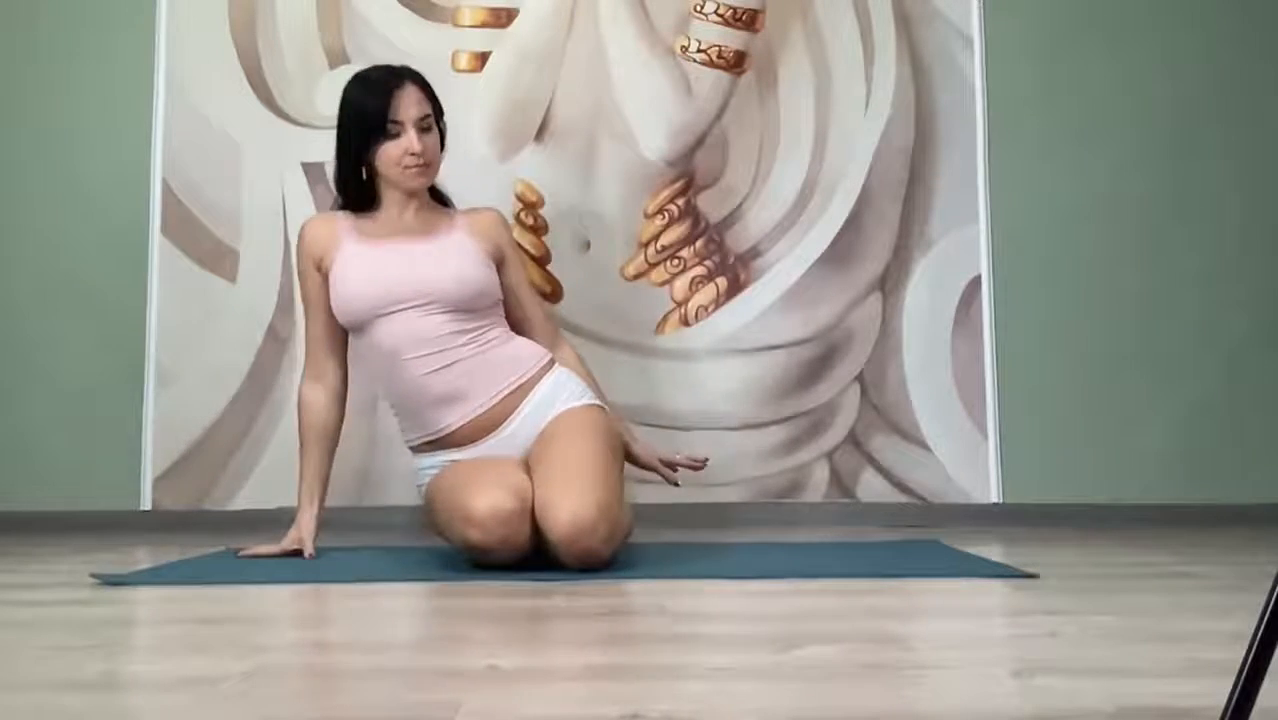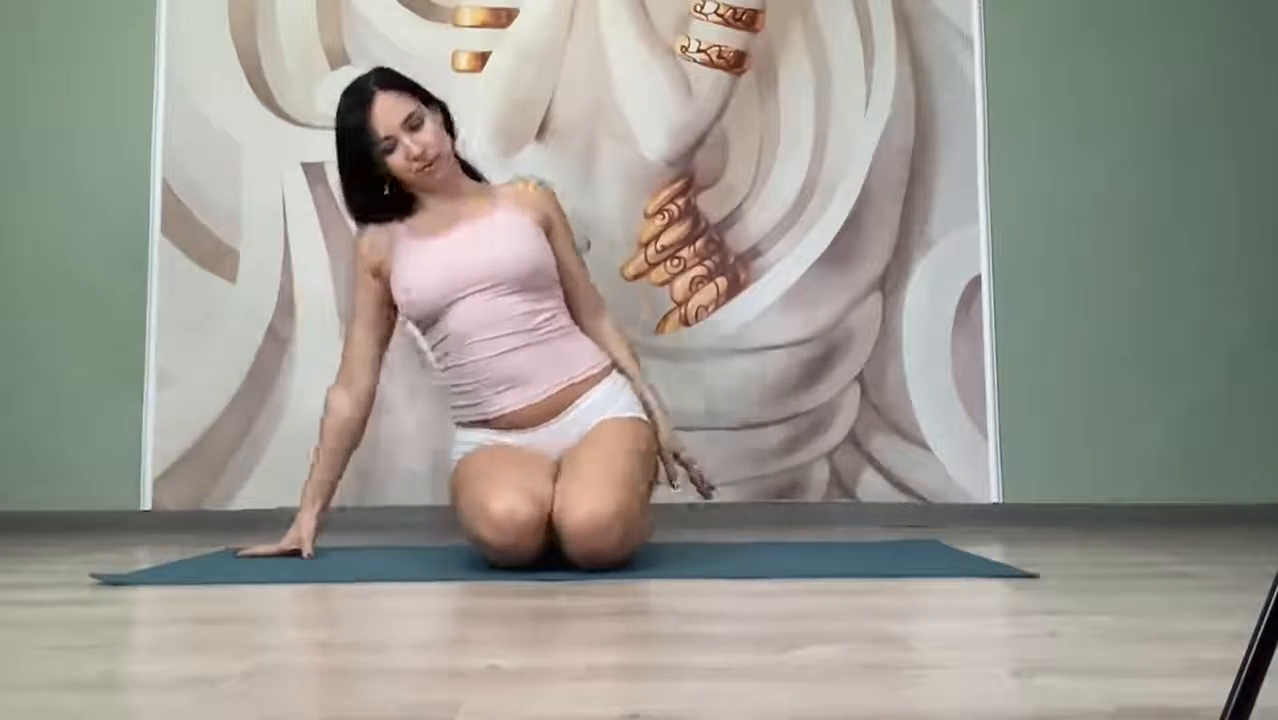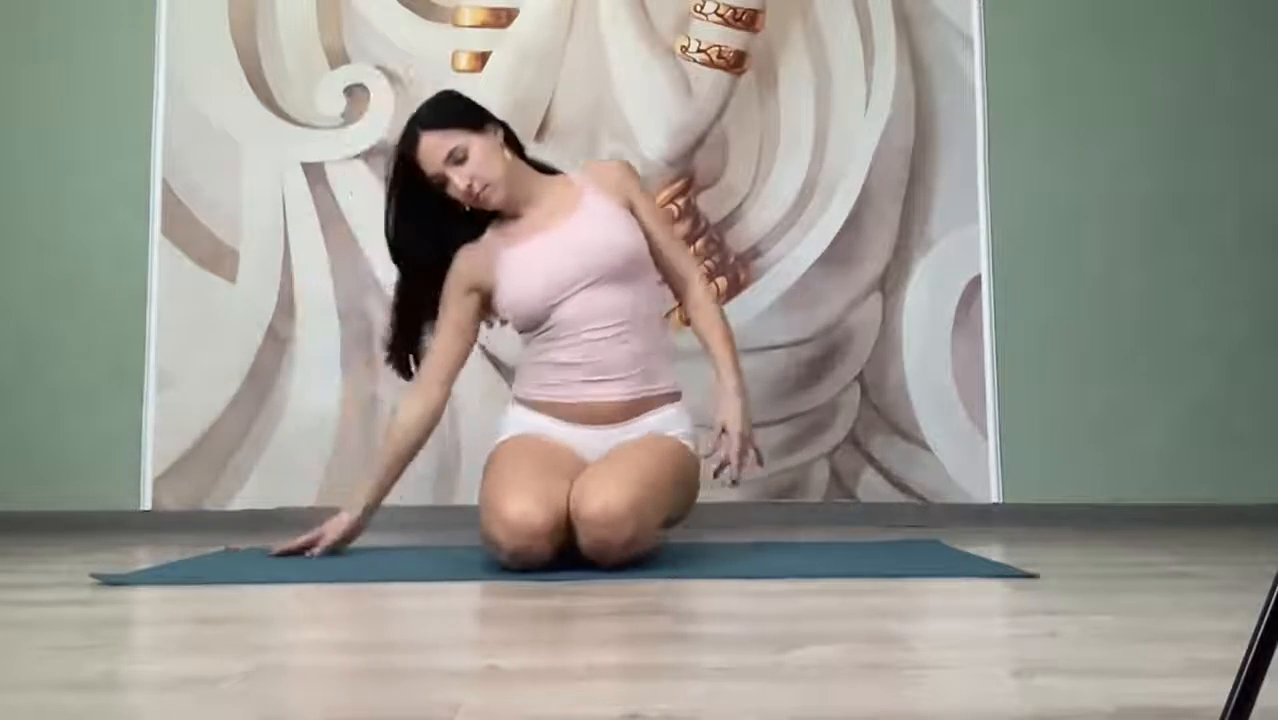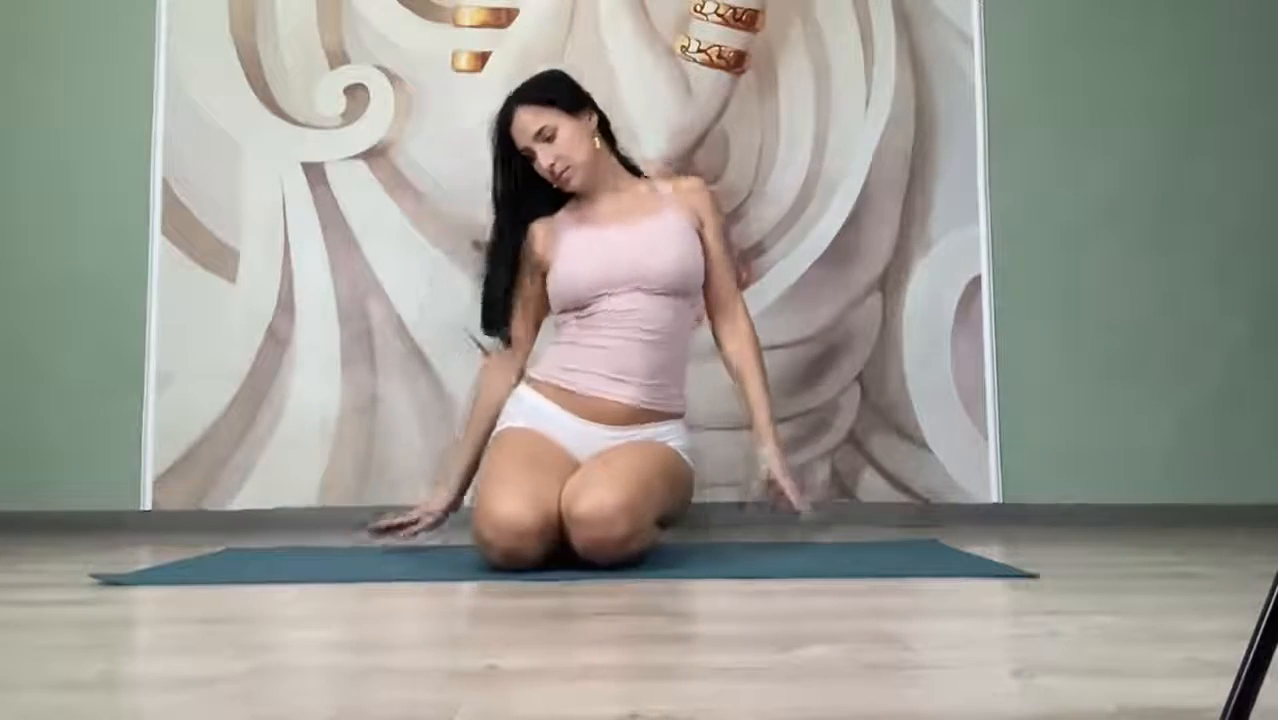
dt=0.5s
person 1, frame 1
left shoulder: (484, 228)
right shoulder: (325, 239)
left elbow: (552, 342)
right elbow: (323, 379)
left wrist: (626, 437)
right wrist: (308, 511)
left hip: (547, 406)
right hip: (451, 458)
left knee: (581, 538)
right knee: (494, 527)
left ankle: (604, 500)
right ankle: (532, 504)
person 1, frame 2
left shoulder: (528, 200)
right shoulder: (380, 247)
left elbow: (594, 317)
right elbow: (353, 386)
left wrist: (659, 418)
right wrist: (310, 510)
left hip: (596, 408)
right hip: (492, 439)
left knee: (596, 535)
right knee: (508, 529)
left ankle: (624, 505)
right ankle: (553, 502)
person 1, frame 3
left shoulder: (608, 182)
right shoulder: (475, 262)
left elbow: (691, 285)
right elbow: (426, 392)
left wrist: (731, 388)
right wrist: (360, 508)
left hip: (650, 427)
right hip: (542, 429)
left knee: (606, 527)
right knee: (519, 534)
left ankle: (650, 505)
right ankle: (571, 508)
person 1, frame 4
left shoulder: (687, 199)
right shoulder: (541, 234)
left elbow: (731, 323)
right elbow: (506, 358)
left wrist: (768, 441)
right wrist: (451, 486)
left hip: (648, 435)
right hip: (543, 418)
left knee: (598, 525)
right knee: (507, 531)
left ankle: (640, 515)
right ankle: (556, 510)
